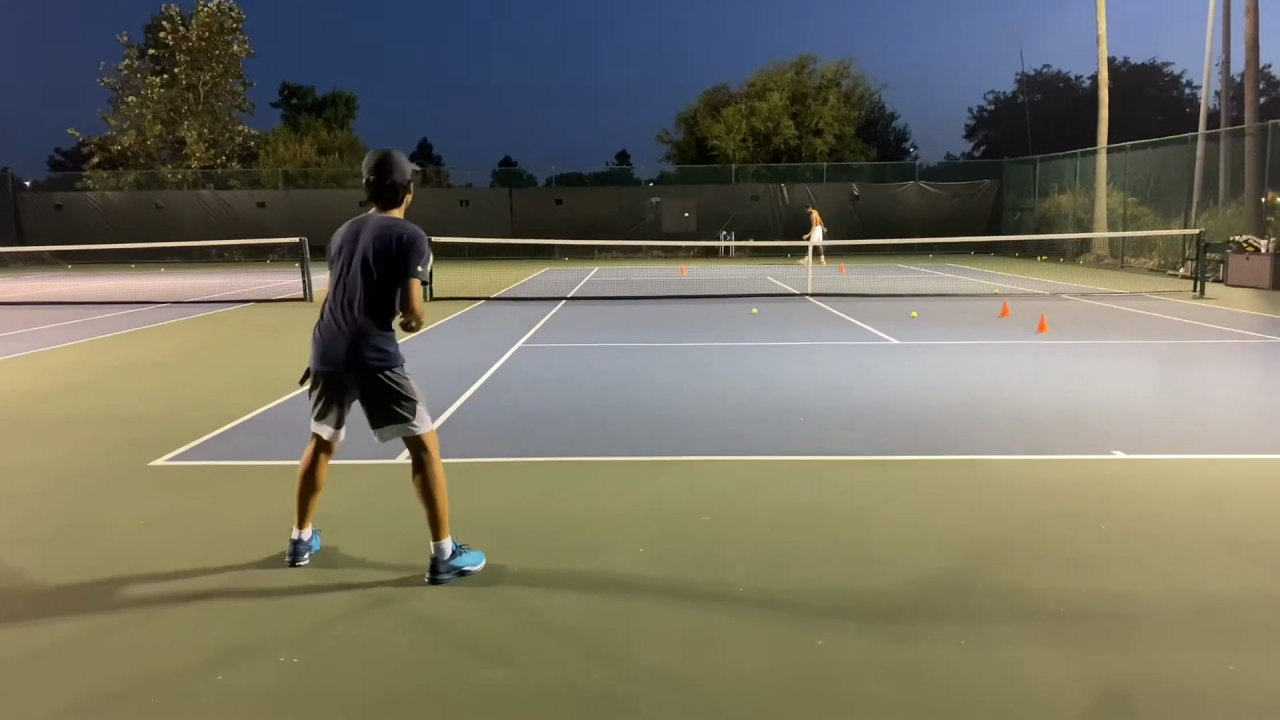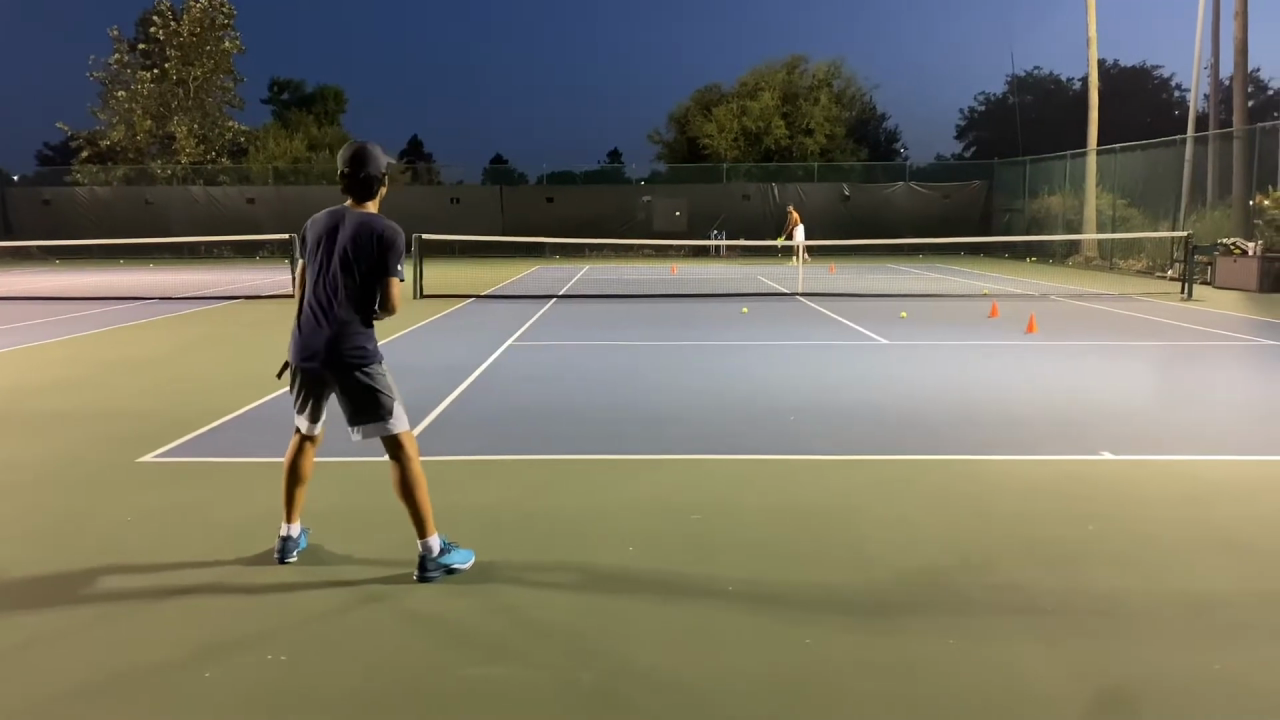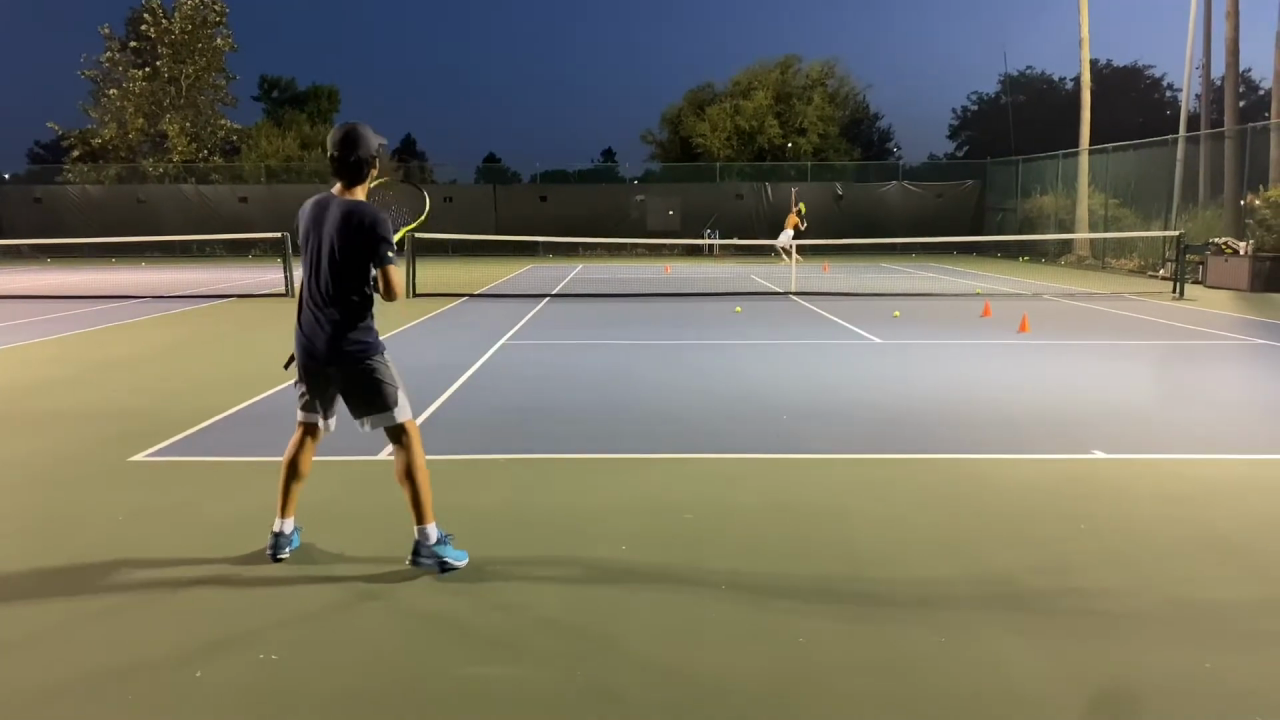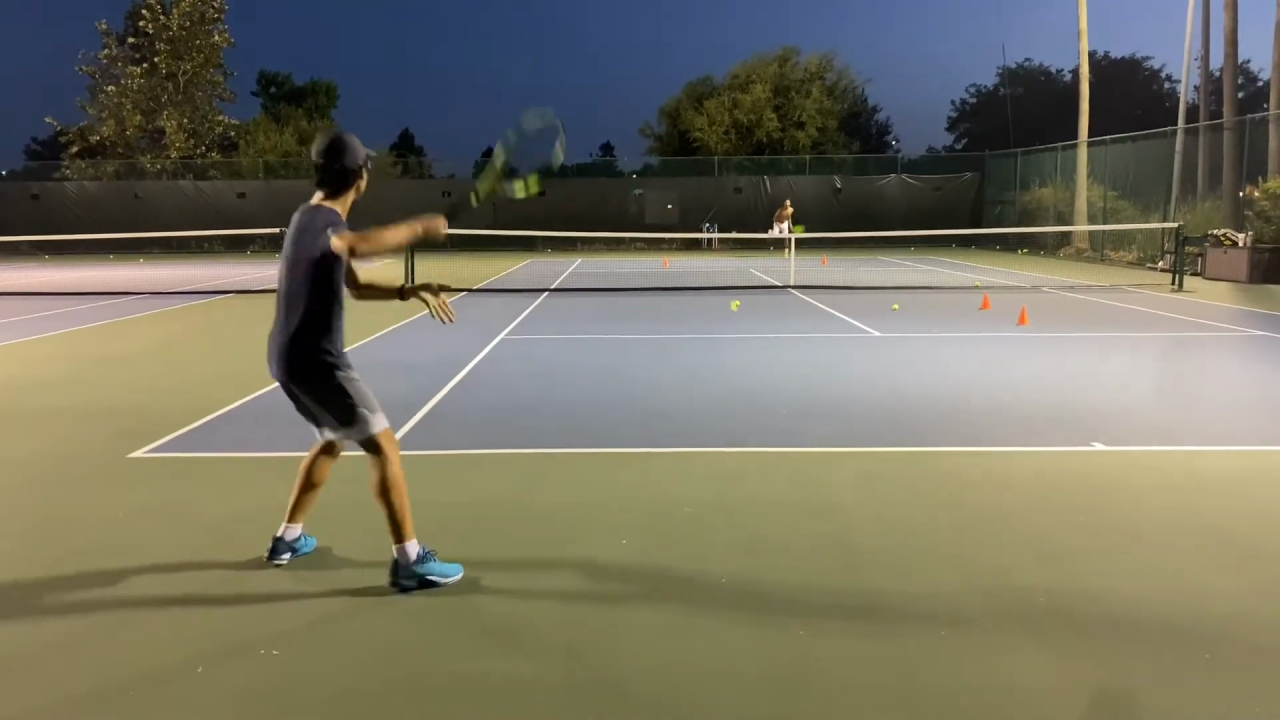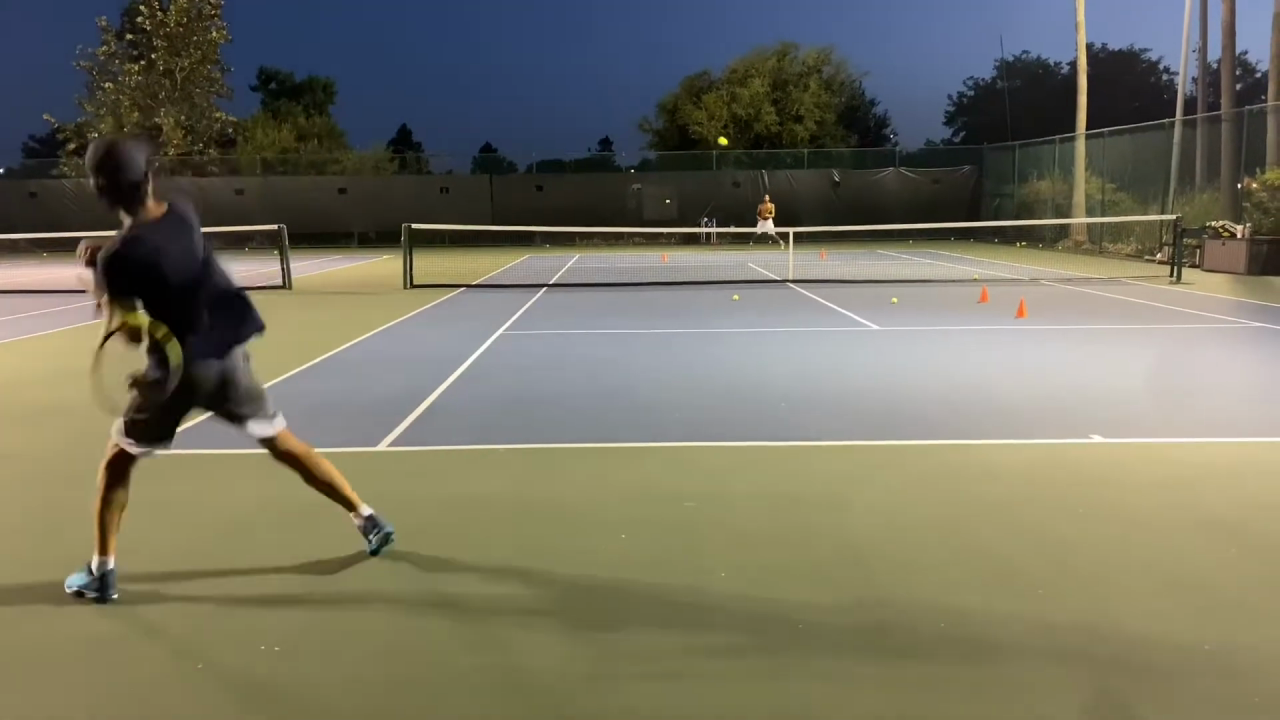
dt=1s
person 1, frame 1
left shoulder: (343, 232)
right shoulder: (408, 235)
right elbow: (410, 307)
right wrist: (412, 320)
left hip: (326, 351)
right hip: (373, 355)
left knee: (320, 443)
right knee: (425, 445)
left ankle: (301, 539)
right ankle: (444, 554)
person 1, frame 2
left shoulder: (314, 224)
right shoulder: (386, 232)
right elbow: (389, 306)
left hip: (305, 347)
right hip: (353, 351)
left knee: (304, 435)
right knee: (402, 445)
left ankle: (289, 535)
right ankle: (432, 551)
person 1, frame 3
left shoulder: (309, 209)
right shoulder: (372, 220)
right elbow: (393, 292)
left hip: (310, 342)
right hip: (355, 345)
left knee: (307, 431)
right knee: (405, 434)
left ankle: (282, 532)
right ankle: (428, 540)
person 1, frame 4
left shoulder: (324, 222)
right shoulder: (316, 220)
left elbow: (359, 286)
right elbow: (357, 249)
left wrist: (415, 289)
right wrist: (418, 229)
left hip: (293, 357)
right hip: (314, 359)
left knee: (332, 443)
right knee: (384, 447)
left ankle: (289, 537)
right ankle: (410, 556)
person 1, frame 5
left shoulder: (117, 259)
right shoulder: (182, 213)
left elbow: (139, 334)
left hip: (178, 370)
right hip: (228, 355)
left knee: (119, 455)
right knee: (281, 442)
left ankle: (101, 570)
right ankle: (367, 517)
